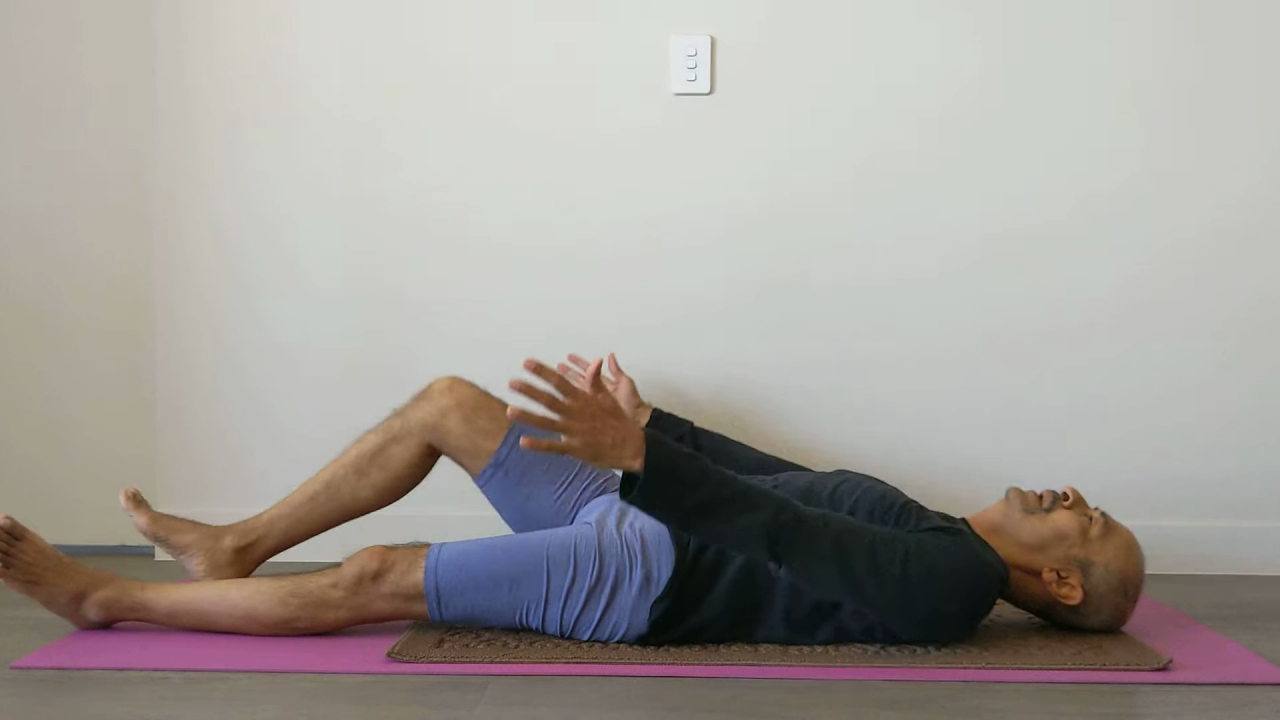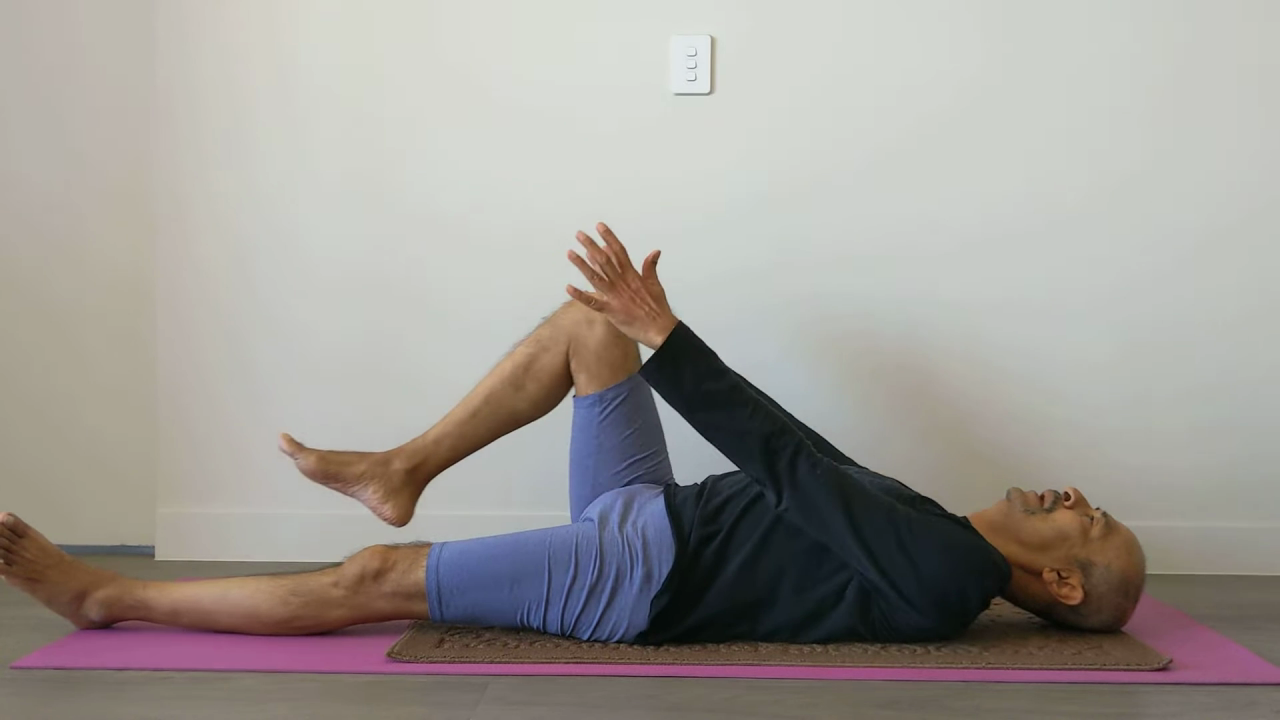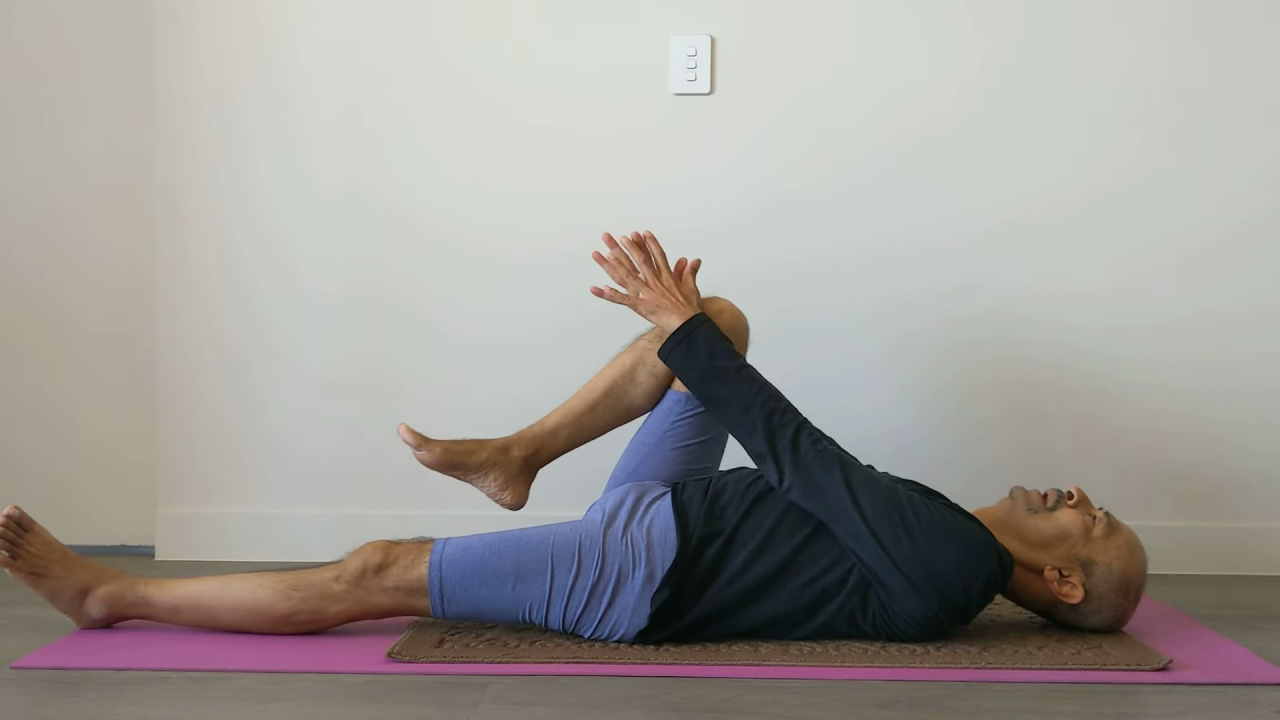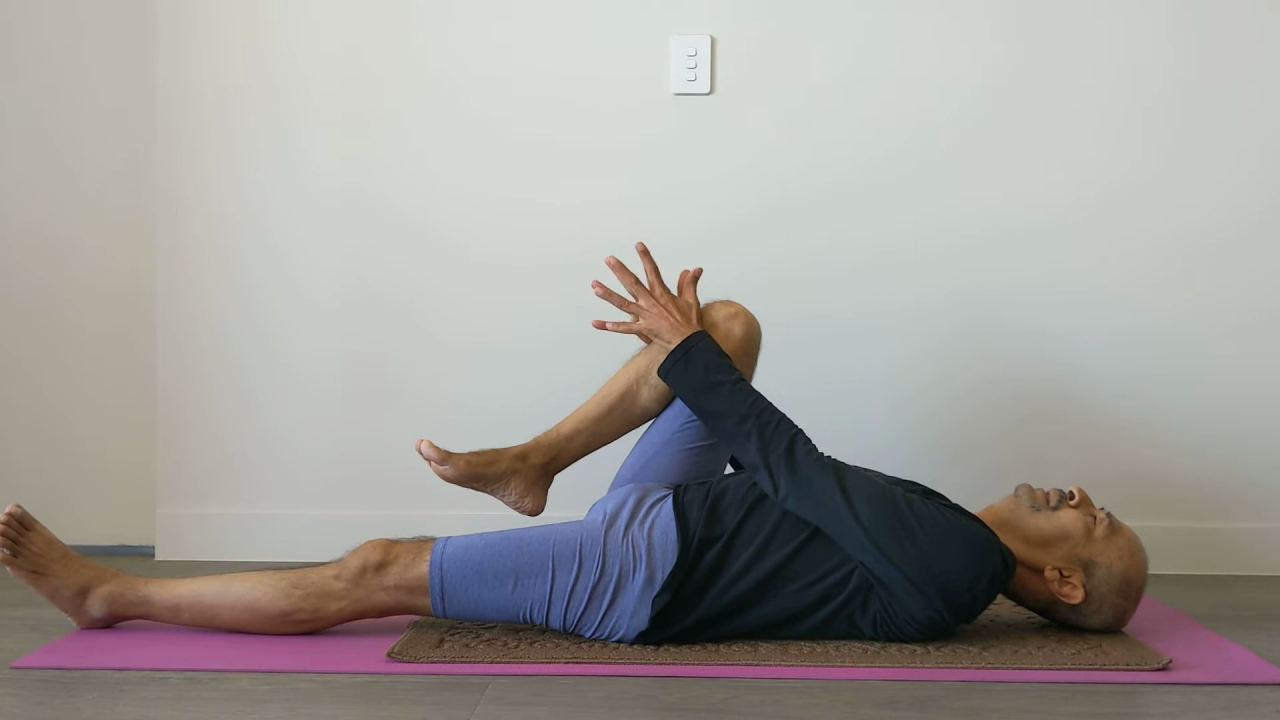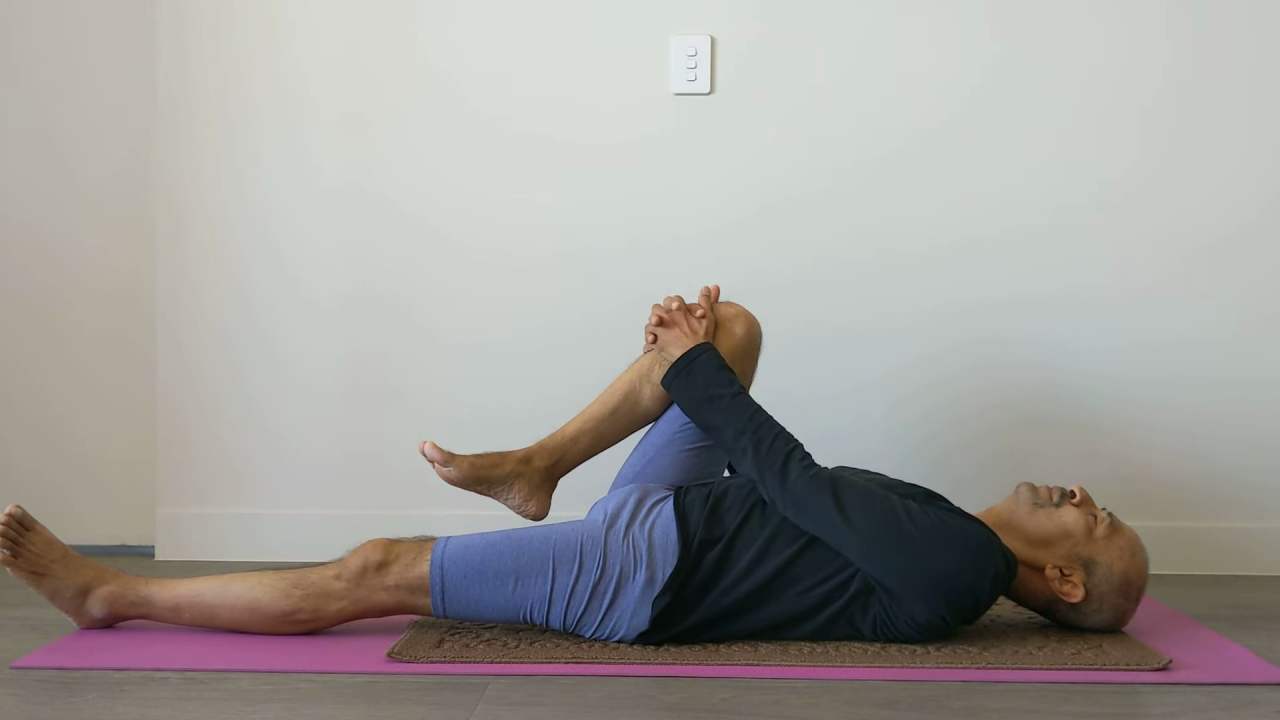
dt=0.4s
person 1, frame 1
left shoulder: (946, 585)
right shoulder: (927, 537)
left elbow: (789, 538)
right elbow: (782, 483)
left wrist: (635, 451)
right wrist: (645, 434)
left hip: (640, 583)
right hip: (648, 534)
left knee: (371, 582)
right knee: (444, 405)
left ankle: (103, 601)
right ankle: (235, 547)
person 1, frame 2
left shoulder: (942, 574)
right shoulder: (930, 535)
left elbow: (787, 465)
right elbow: (803, 475)
left wrist: (660, 339)
right wrist: (656, 332)
left hip: (634, 578)
right hip: (650, 521)
left knee: (368, 584)
right knee: (581, 326)
left ankle: (107, 598)
right ankle: (401, 474)
person 1, frame 3
left shoulder: (948, 565)
right shoulder: (940, 539)
left elbow: (797, 455)
right elbow: (813, 480)
left wrist: (680, 330)
right wrist: (687, 323)
left hip: (636, 573)
right hip: (656, 517)
left knee: (370, 576)
right knee: (724, 323)
left ankle: (107, 593)
right ankle: (515, 457)
person 1, frame 4
left shoulder: (949, 565)
right shoulder: (939, 541)
left elbow: (792, 470)
right elbow: (795, 487)
left wrist: (679, 350)
right wrist: (690, 343)
left hip: (637, 574)
right hip: (661, 519)
left knee: (371, 573)
right knee: (731, 325)
left ankle: (107, 592)
right ankle: (531, 464)
person 1, frame 5
left shoulder: (952, 566)
right shoulder: (944, 544)
left elbow: (792, 483)
right elbow: (809, 499)
left wrist: (689, 364)
right wrist: (702, 352)
left hip: (639, 573)
right hip: (665, 519)
left knee: (373, 573)
right knee: (731, 328)
left ankle: (110, 595)
right ankle: (534, 468)
